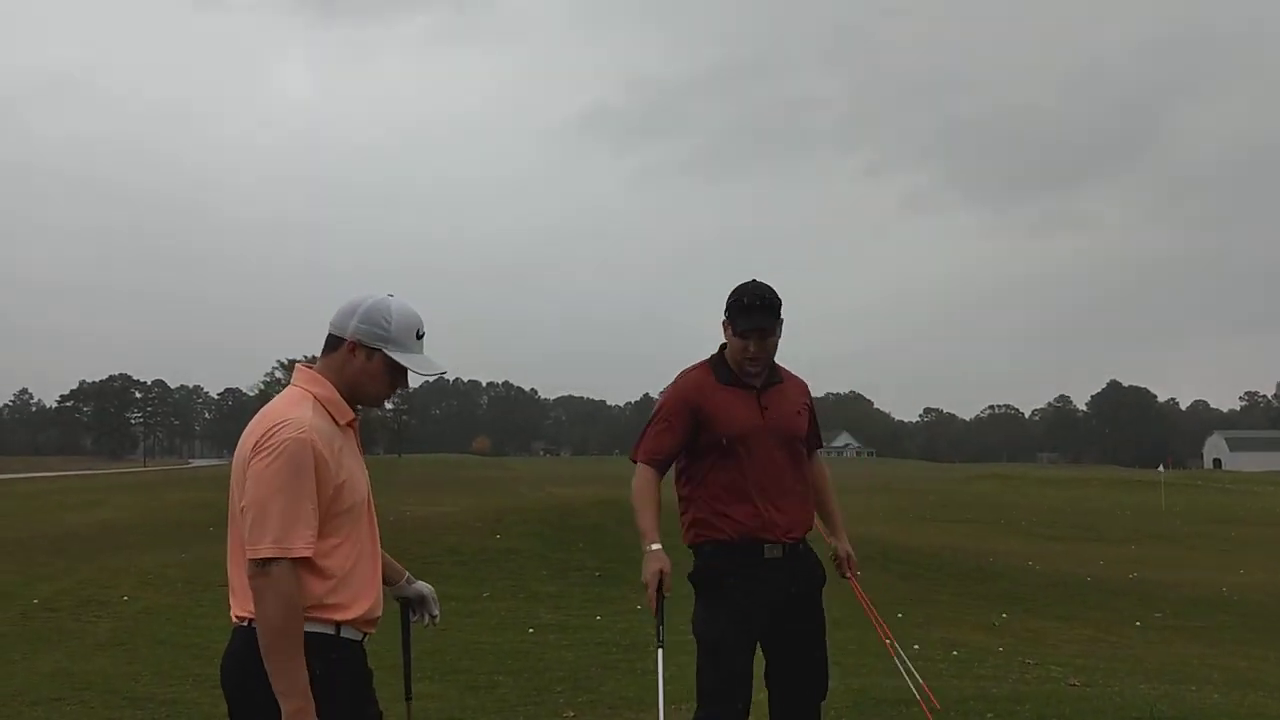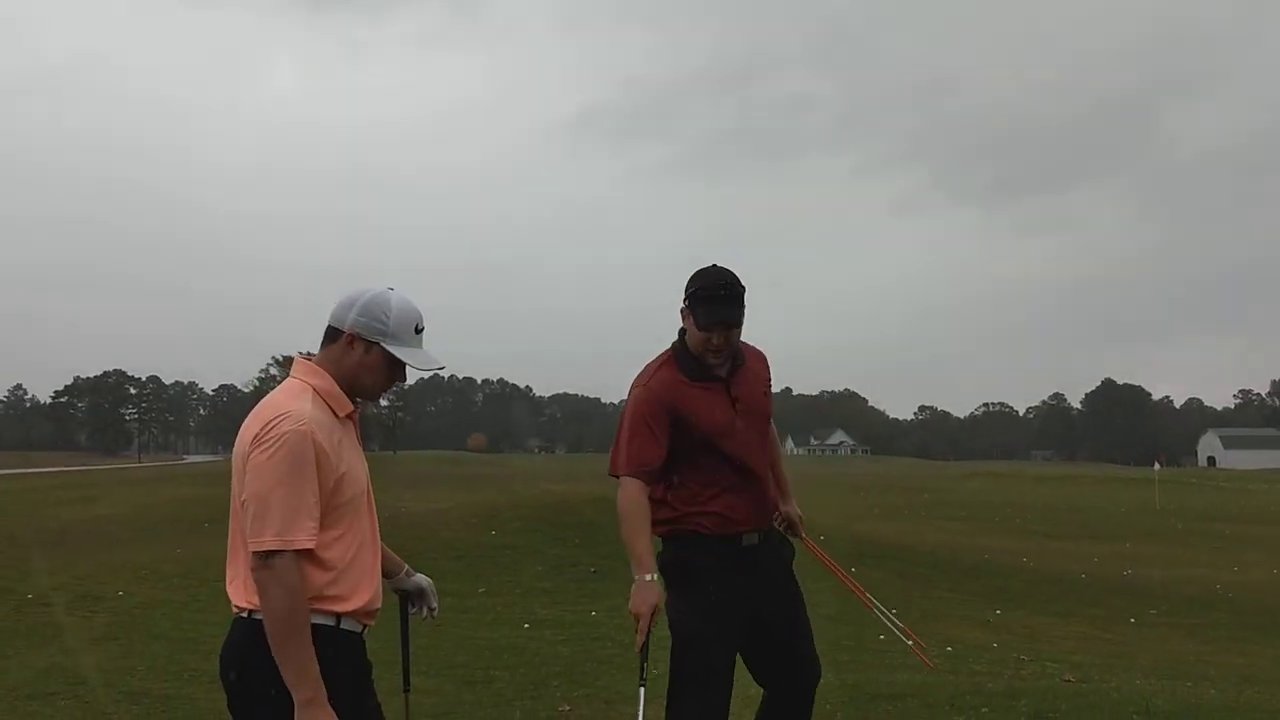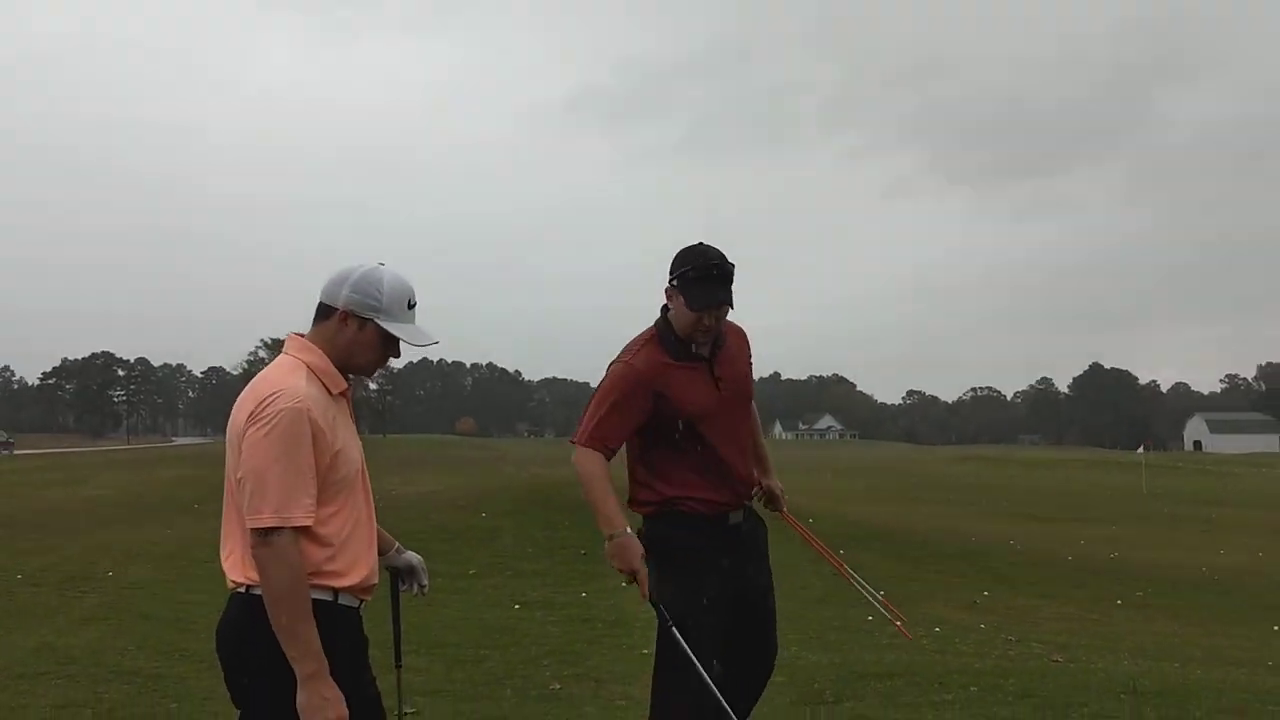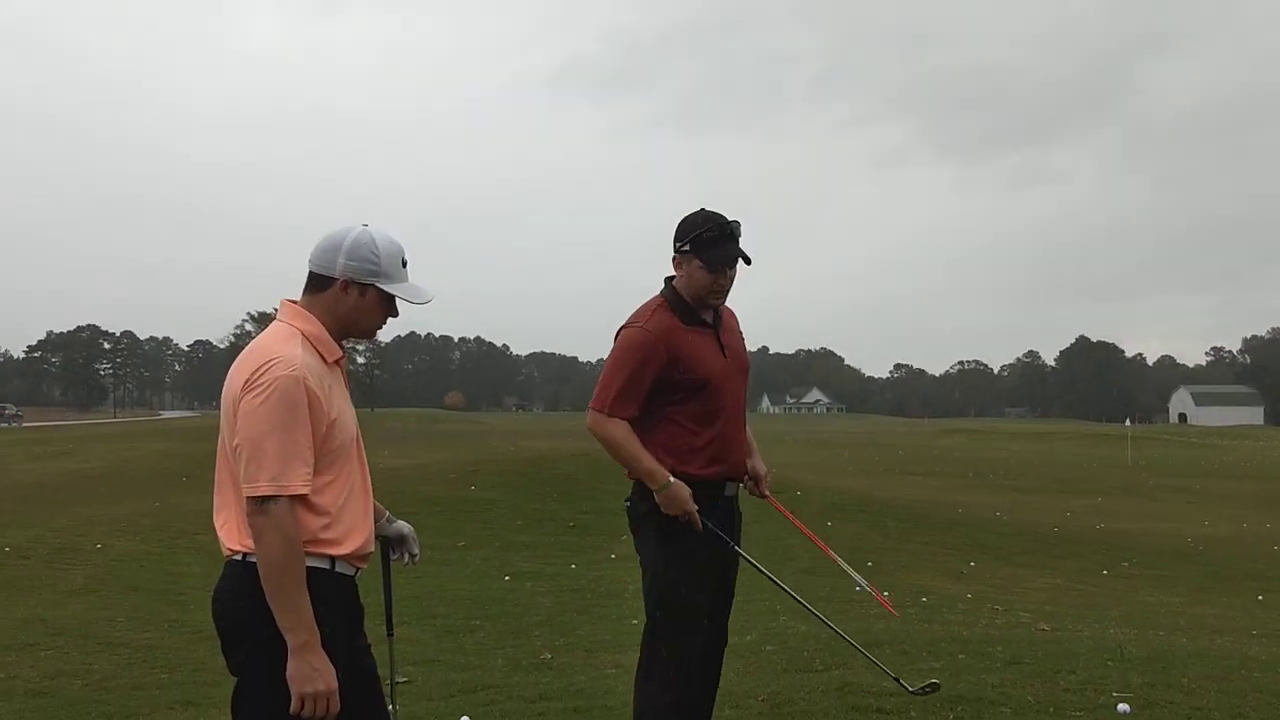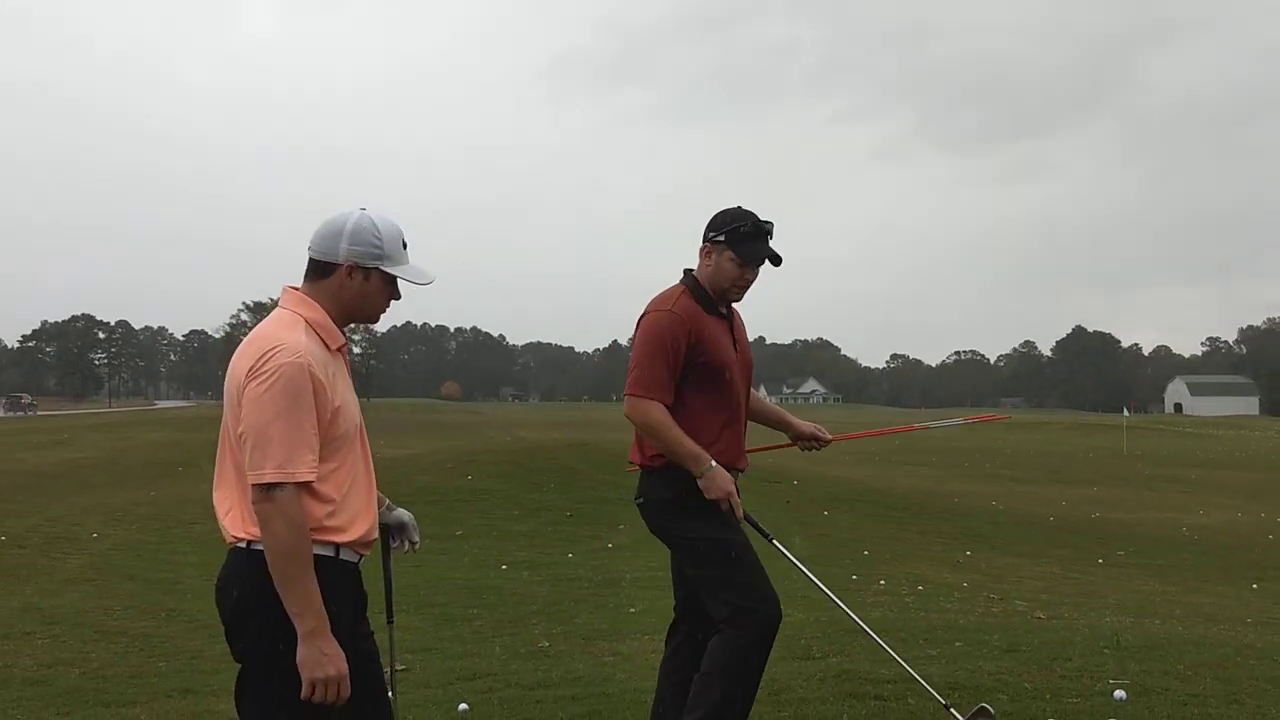
dt=0.3s
person 1, frame 1
left shoulder: (796, 390)
right shoulder: (690, 390)
right elbow: (647, 469)
left wrist: (837, 532)
right wrist: (653, 547)
left hip: (794, 563)
right hip: (727, 567)
person 1, frame 2
left shoulder: (756, 364)
right shoulder: (657, 388)
right elbow: (632, 483)
left wrist: (785, 497)
right wrist: (645, 574)
left hip: (765, 547)
right hip: (701, 560)
left knee: (799, 675)
person 1, frame 3
left shoulder: (736, 341)
right shoulder: (639, 368)
right elbow: (587, 452)
left wrist: (765, 470)
right wrist: (617, 534)
left hip: (743, 525)
right hip: (681, 539)
left knee: (754, 659)
right knee: (686, 673)
person 1, frame 4
left shoulder: (726, 319)
right shoulder: (650, 331)
right elbow: (604, 420)
left wrist: (749, 453)
right wrist: (662, 482)
left hip: (721, 502)
right hip: (674, 510)
left knee: (709, 642)
right knee: (675, 644)
person 1, frame 5
left shoulder: (728, 317)
right shoulder: (670, 314)
right elbow: (640, 405)
left wrist: (790, 423)
right wrist: (705, 468)
left hip: (706, 493)
right hip: (681, 492)
left knee: (699, 623)
right knee: (754, 614)
person 2, frame 1
left shoulder: (333, 423)
right shoulder: (295, 431)
right elbow: (271, 574)
left wrist: (399, 579)
left hip: (330, 654)
right hip: (291, 665)
person 2, frame 2
left shoulder: (333, 416)
right shoulder: (295, 423)
right elbow: (275, 565)
left wrist: (398, 572)
left hip: (331, 647)
right hip: (290, 656)
person 2, frame 3
left shoulder: (326, 391)
right shoulder: (289, 400)
right elbow: (273, 542)
left wrist: (390, 550)
right wrist: (312, 677)
left hip: (328, 621)
right hip: (285, 631)
person 2, frame 4
left shoulder: (316, 357)
right shoulder: (284, 367)
right elbow: (268, 510)
left wrist: (381, 519)
right wrist: (303, 647)
left hip: (322, 591)
right hip: (283, 602)
person 2, frame 5
left shoulder: (318, 344)
right shoulder: (287, 355)
right elbow: (274, 498)
left wrist: (381, 507)
right wrist: (311, 632)
left hip: (326, 578)
right hip: (287, 589)
